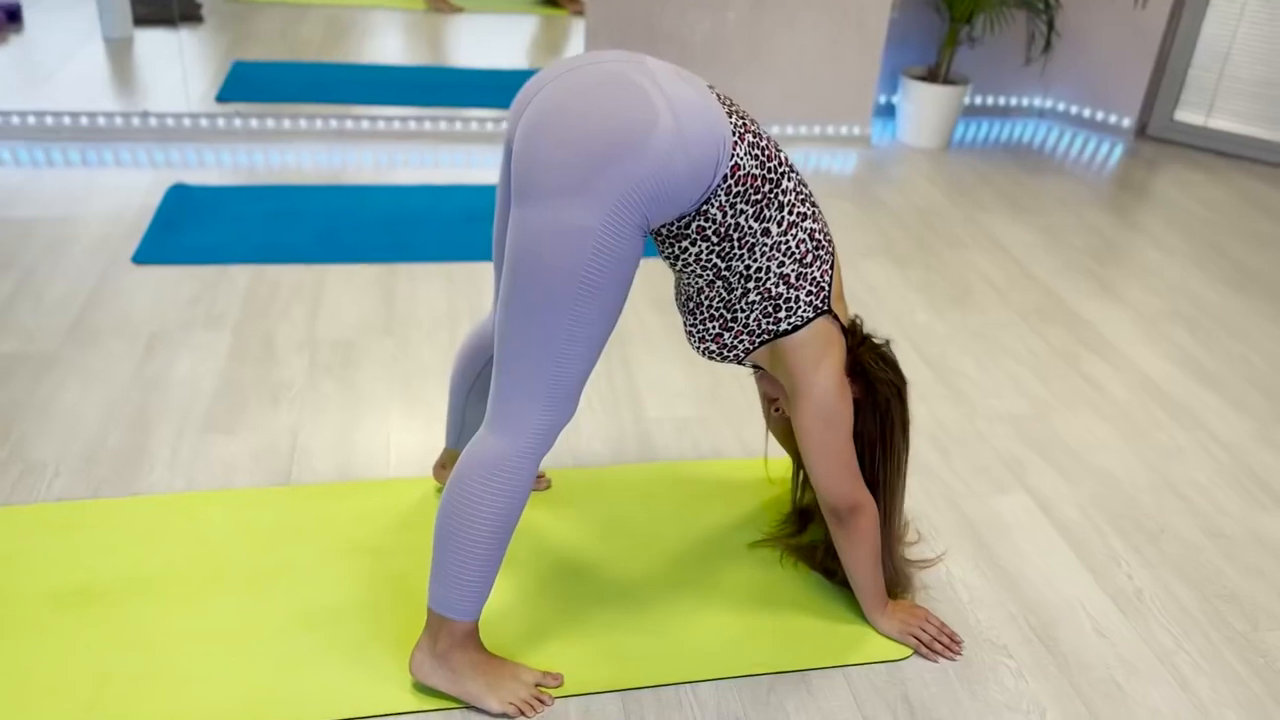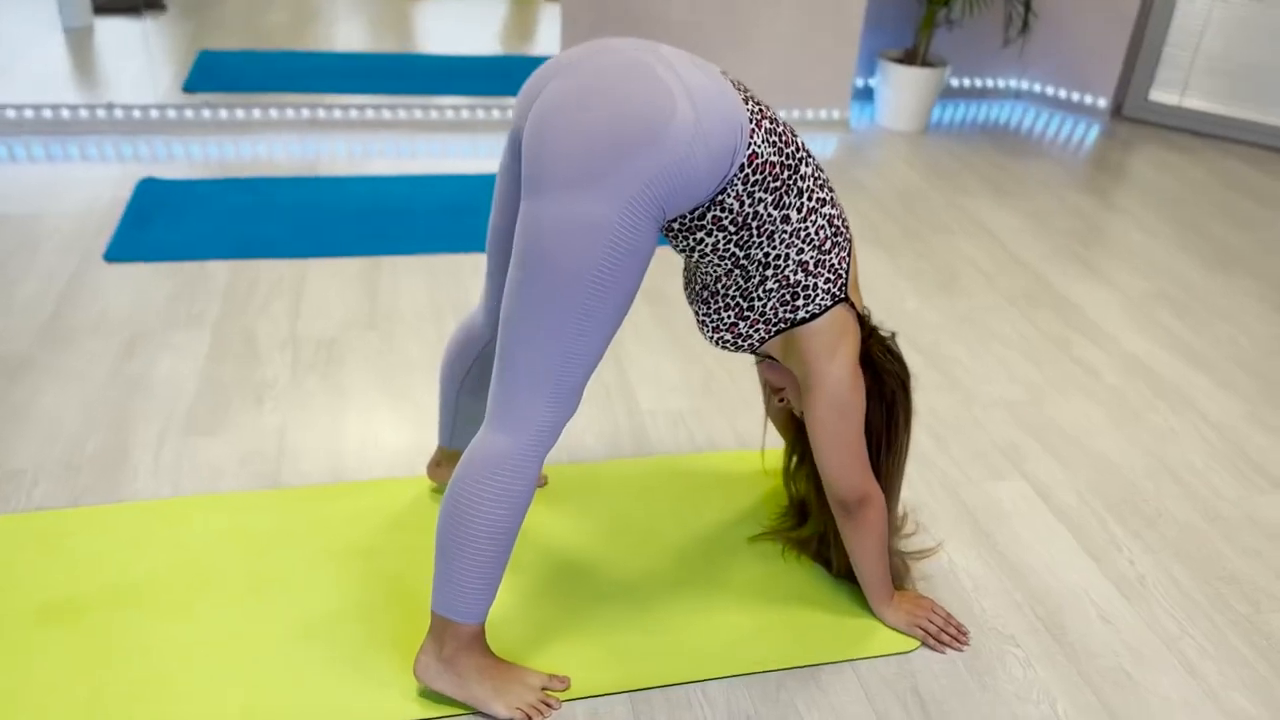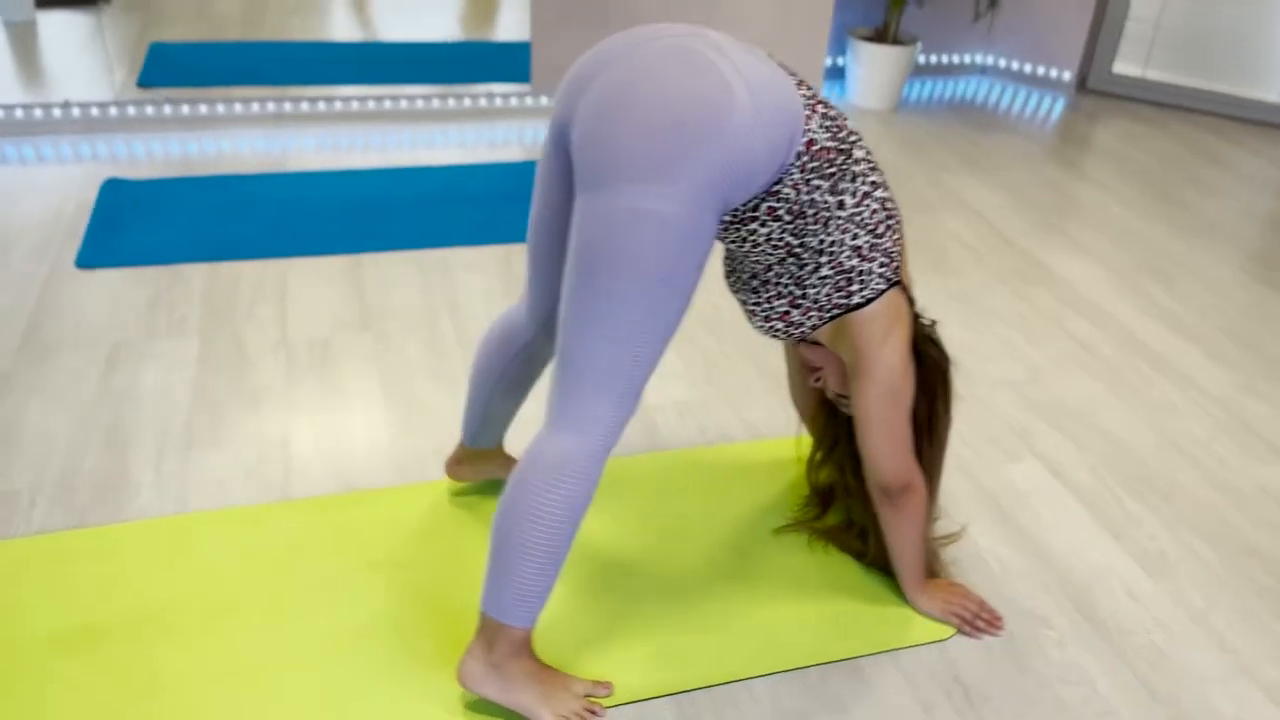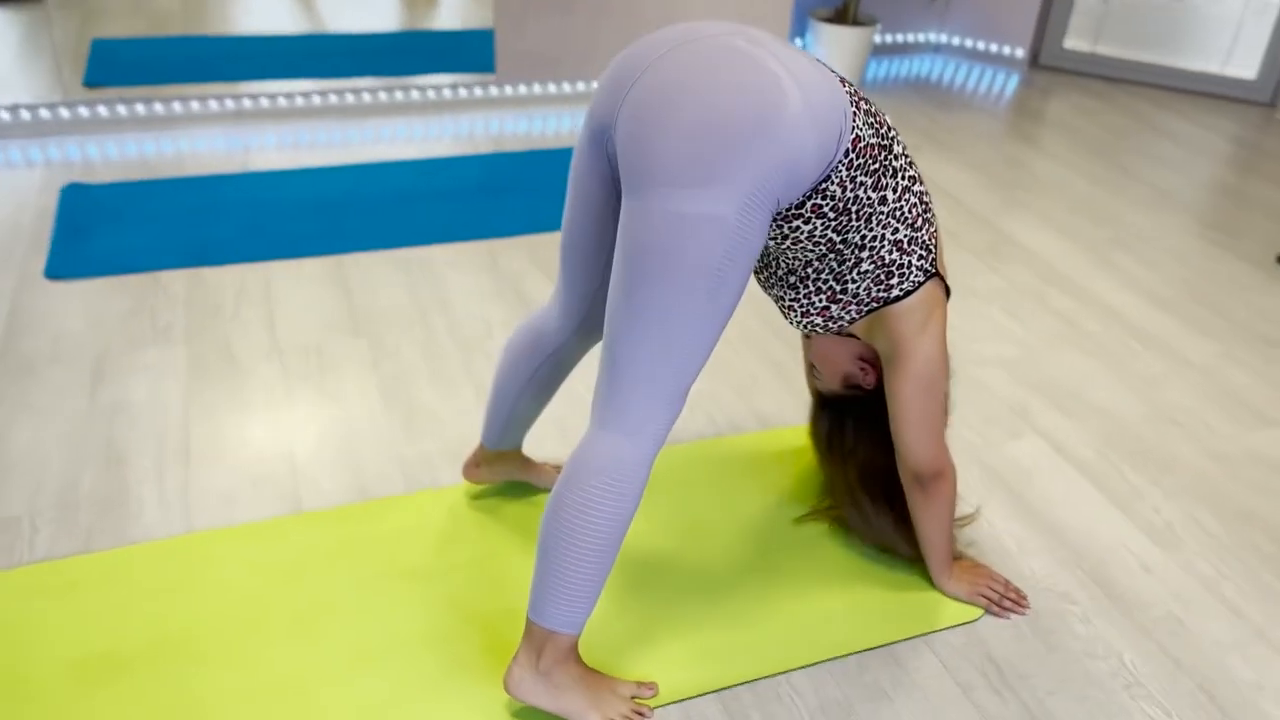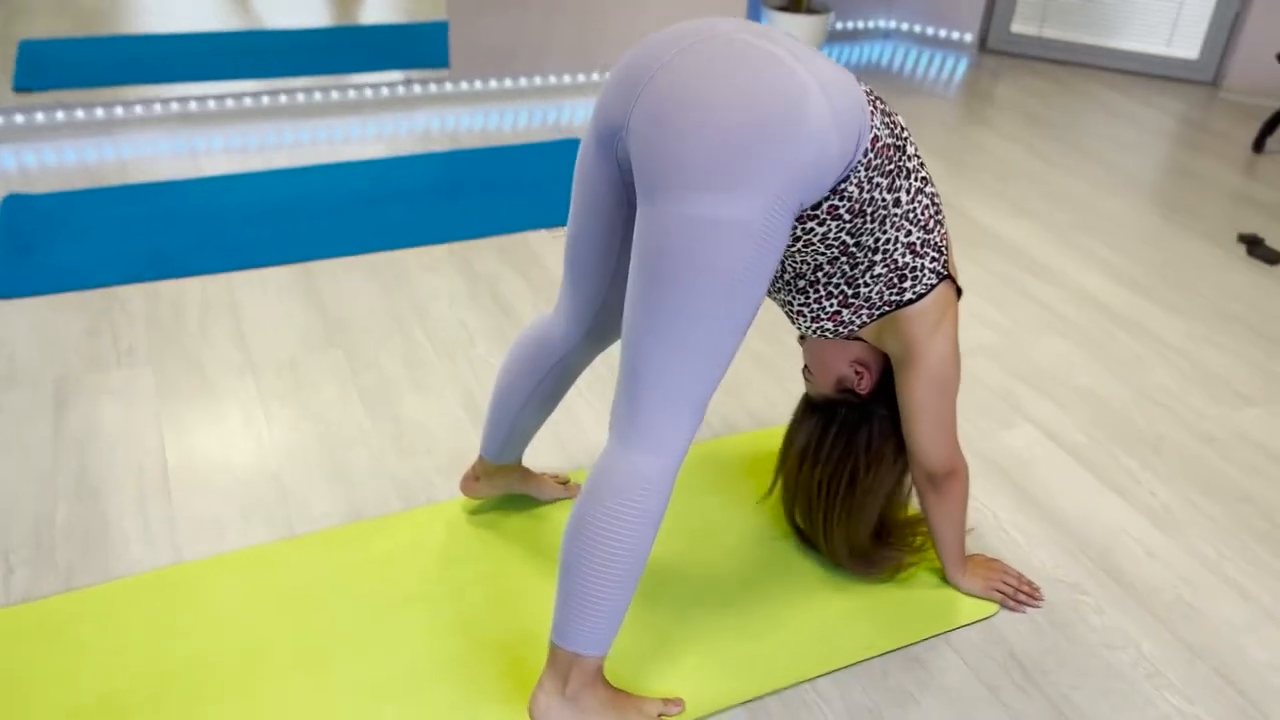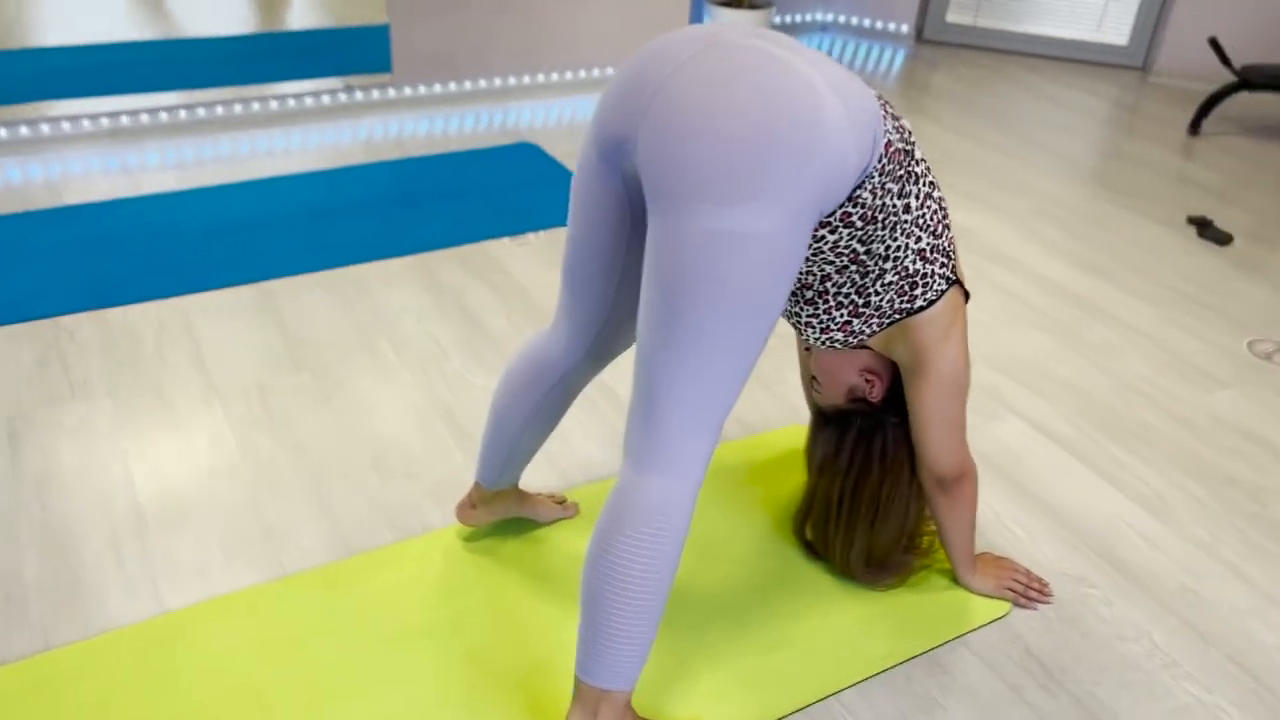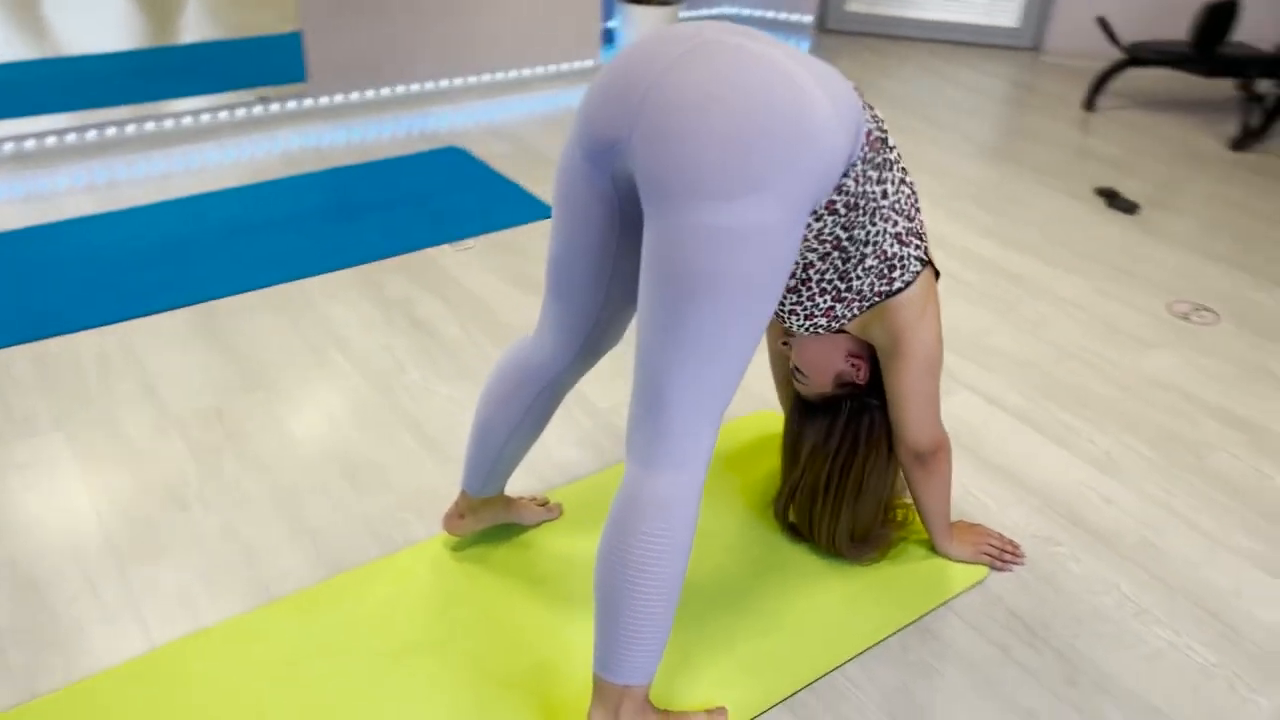
dt=0.3s
person 1, frame 1
left shoulder: (804, 310)
right shoulder: (814, 350)
right elbow: (848, 502)
left wrist: (809, 465)
right wrist: (880, 608)
right hip: (614, 153)
left knee: (516, 329)
right knee: (528, 419)
left ankle: (458, 460)
right ankle: (446, 649)
person 1, frame 2
left shoulder: (801, 307)
right shoulder: (828, 339)
left elbow: (776, 381)
right elbow: (855, 494)
left wrist: (802, 457)
right wrist: (885, 599)
right hip: (628, 144)
left knee: (505, 319)
right knee: (530, 416)
left ankle: (454, 455)
right ankle: (451, 652)
person 1, frame 3
left shoulder: (839, 289)
right shoulder: (877, 323)
left elbow: (802, 359)
right elbow: (896, 480)
left wrist: (828, 450)
right wrist: (919, 586)
right hip: (680, 135)
left knee: (545, 316)
right knee: (589, 419)
left ankle: (476, 453)
right ankle: (499, 657)
person 1, frame 4
right shoulder: (908, 310)
right elbow: (926, 467)
left wrist: (844, 440)
right wrist: (945, 571)
right hip: (723, 136)
left knee: (576, 315)
right knee: (633, 423)
left ankle: (494, 454)
right ankle: (543, 663)
person 1, frame 5
right shoulder: (920, 315)
right elbow: (940, 466)
right wrist: (957, 566)
right hip: (744, 136)
left knee: (582, 322)
right knee: (653, 435)
left ankle: (494, 468)
person 1, frame 6
right shoulder: (927, 320)
left elbow: (806, 333)
right elbow: (947, 470)
right hip: (753, 143)
left knee: (578, 340)
right knee: (669, 460)
left ankle: (489, 494)
person 1, frame 7
right shoulder: (900, 304)
left elbow: (777, 326)
right elbow: (923, 445)
left wrist: (811, 454)
right wrist: (944, 534)
right hip: (742, 142)
left knee: (562, 343)
right knee: (671, 454)
left ankle: (475, 502)
